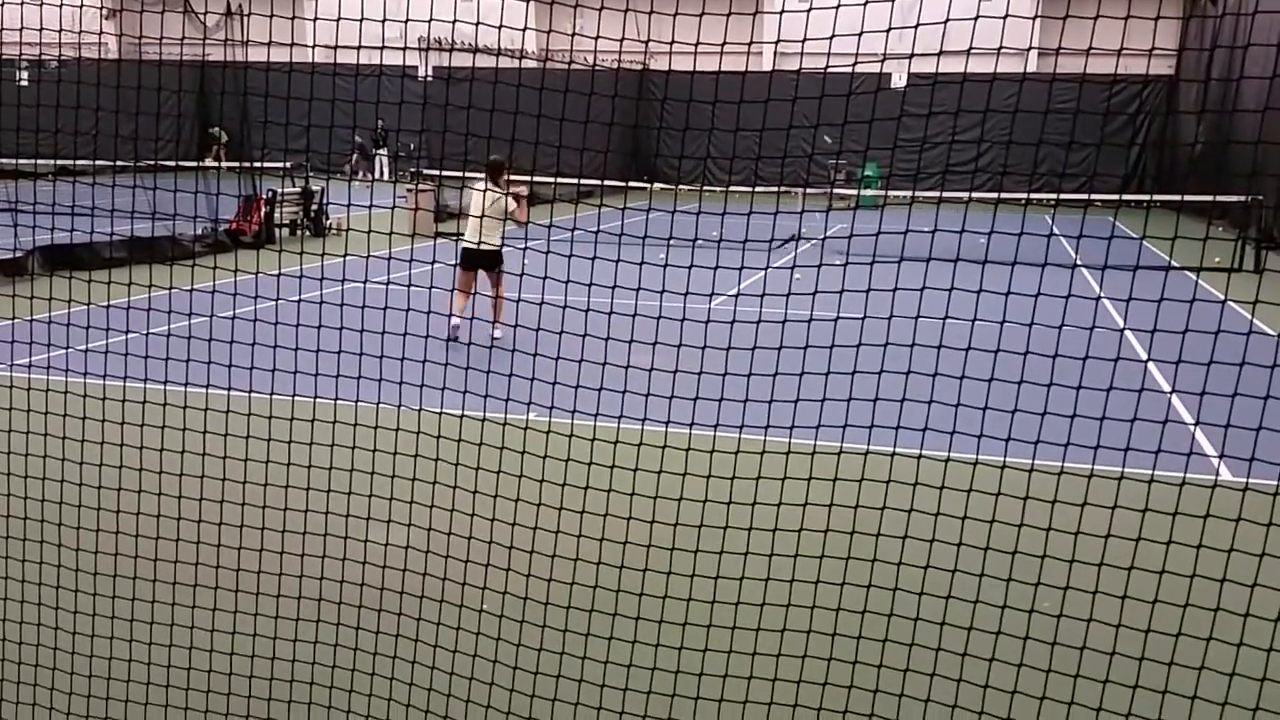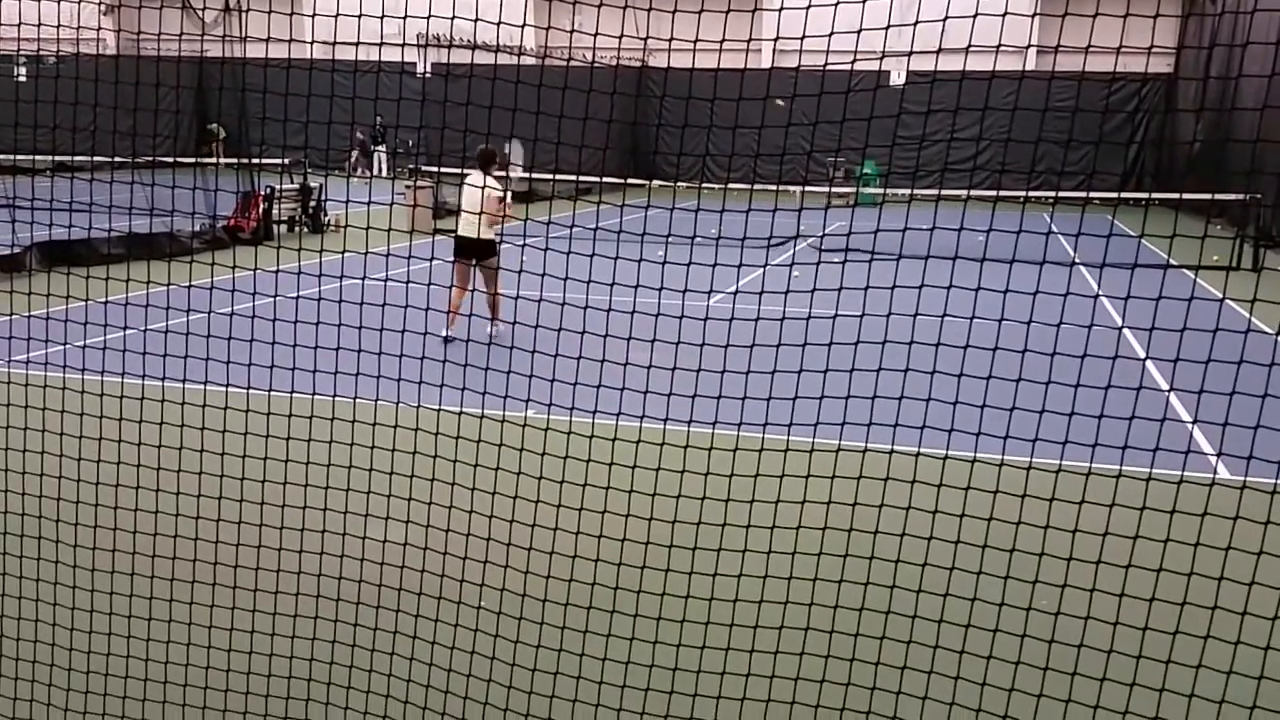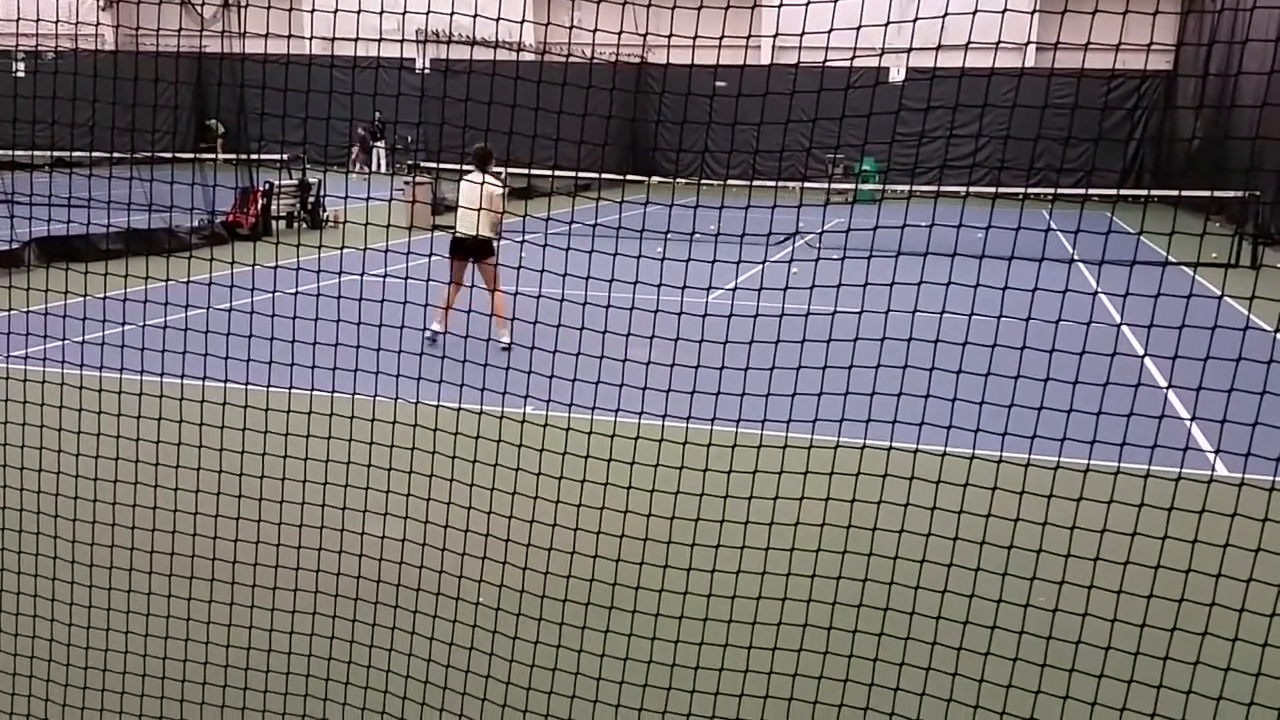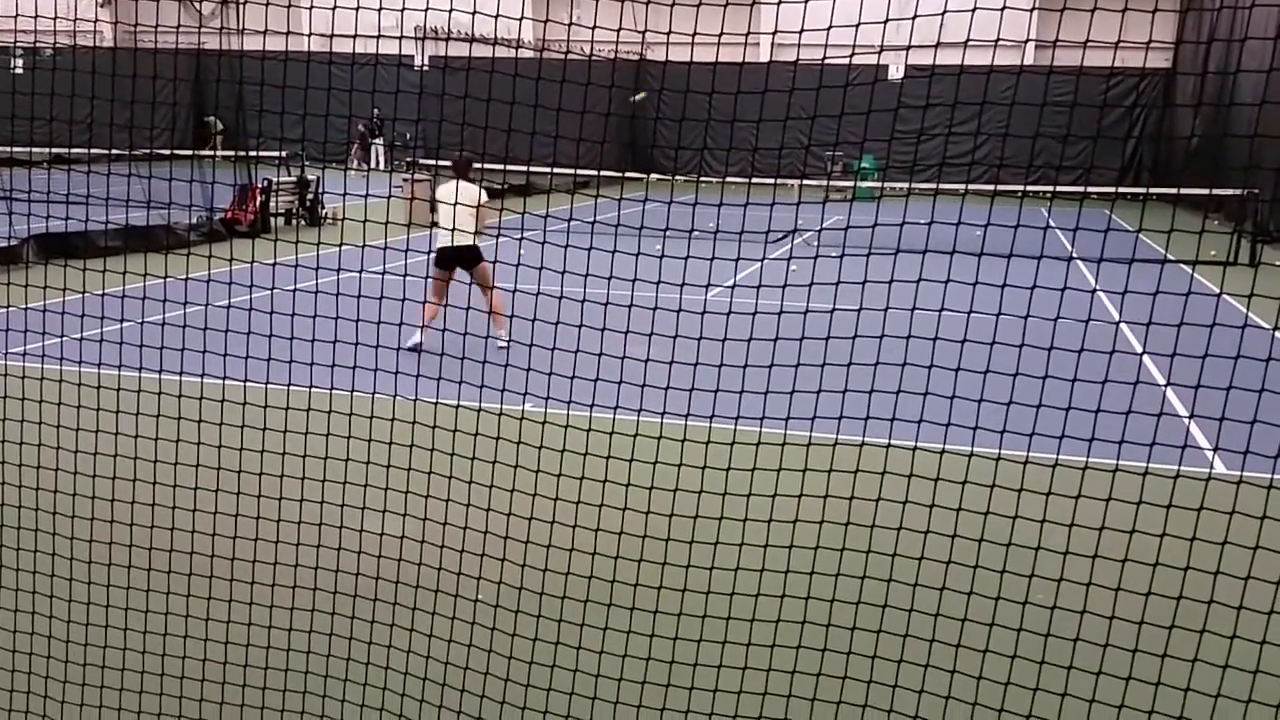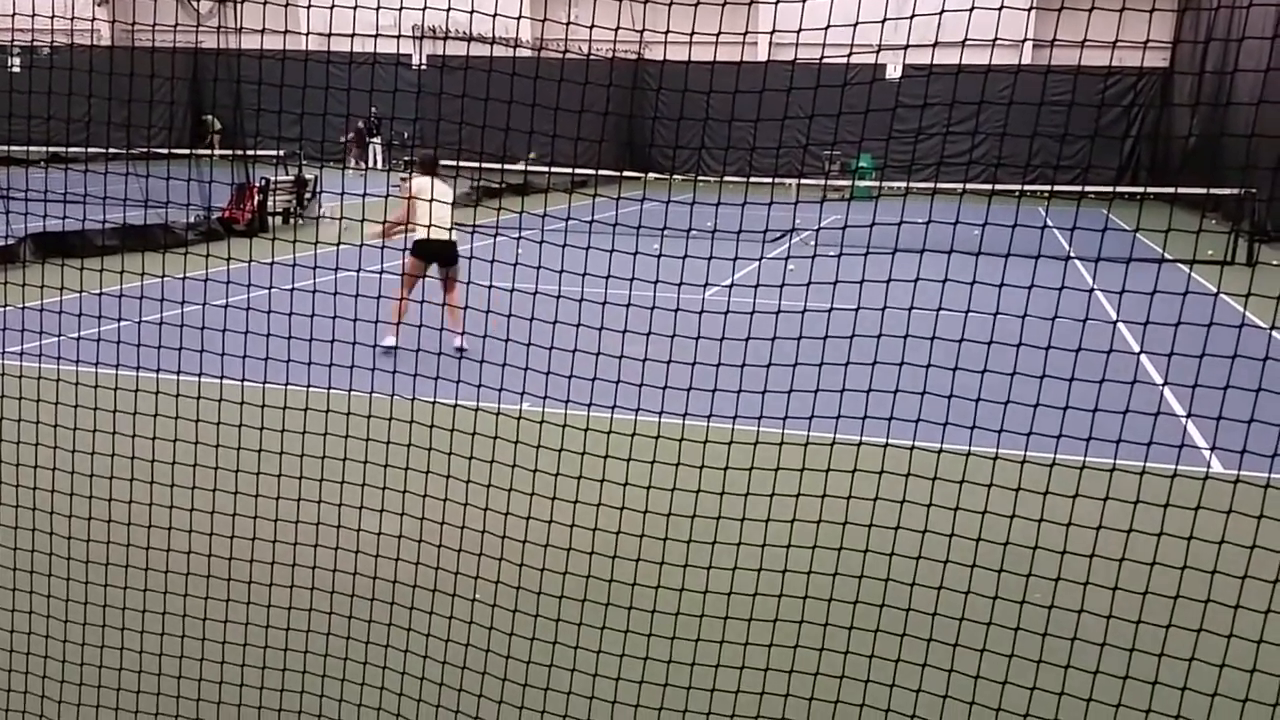
dt=0.2s
person 1, frame 1
left shoulder: (475, 188)
right shoulder: (506, 198)
right elbow: (522, 220)
right wrist: (523, 197)
left hip: (469, 249)
right hip: (491, 251)
left knee: (462, 293)
right knee: (497, 290)
left ankle: (455, 317)
right ankle: (496, 327)
person 1, frame 2
left shoulder: (468, 178)
right shoulder: (494, 186)
right elbow: (492, 220)
right wrist: (505, 210)
left hip: (462, 238)
right hip: (484, 241)
left knee: (460, 287)
right knee: (492, 286)
left ankle: (448, 328)
right ankle: (494, 324)
person 1, frame 3
left shoulder: (464, 180)
right shoulder: (496, 185)
right elbow: (495, 219)
right wrist: (496, 232)
left hip: (459, 238)
right hip: (481, 241)
left knee: (454, 286)
right knee: (495, 290)
left ankle: (438, 324)
right ankle: (503, 336)
person 1, frame 4
left shoulder: (441, 190)
right shoulder: (479, 192)
right elbow: (481, 226)
left hip: (444, 249)
right hip: (468, 248)
left knee: (437, 297)
right knee: (490, 290)
left ankle: (420, 334)
right ankle: (501, 336)
person 1, frame 5
left shoulder: (414, 183)
right shoulder: (446, 188)
left elbow: (405, 217)
left wrist: (383, 230)
left hip: (424, 242)
right hip: (448, 243)
left knee: (405, 290)
right knee: (451, 291)
left ankle: (391, 336)
right ankle: (458, 337)
